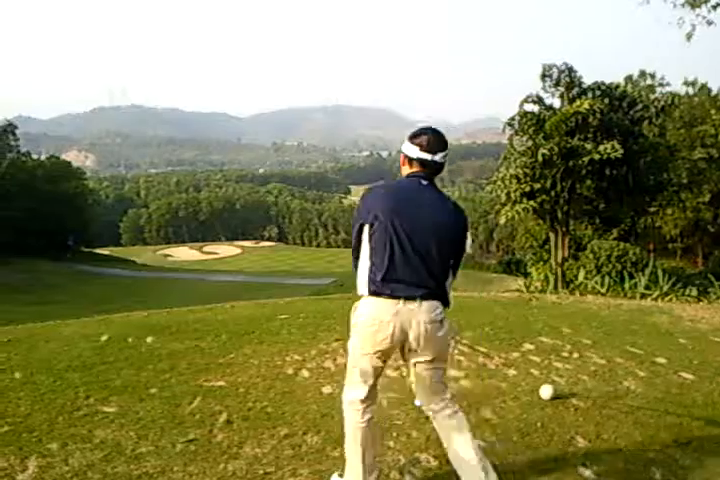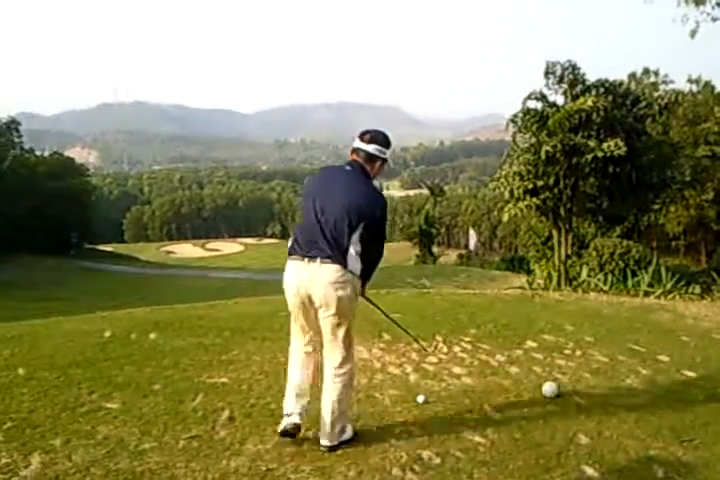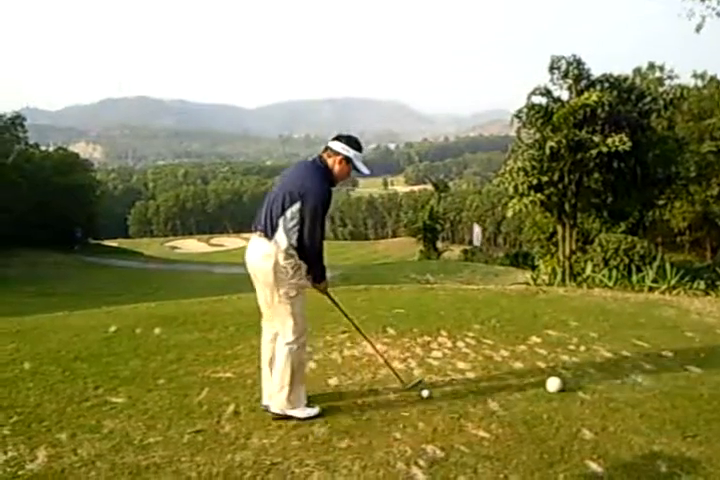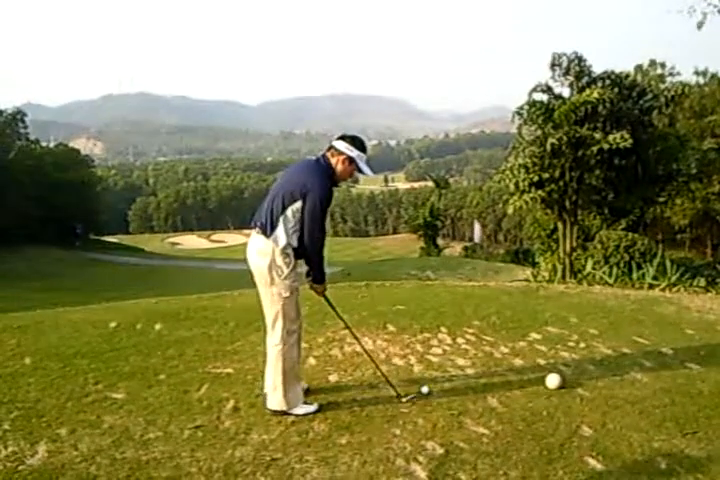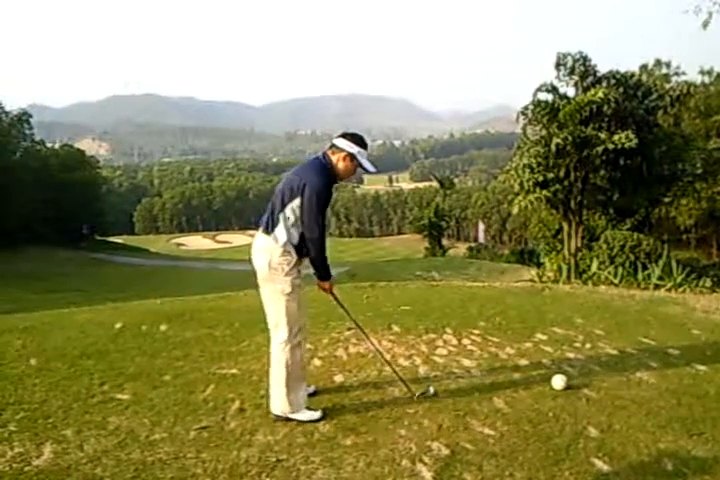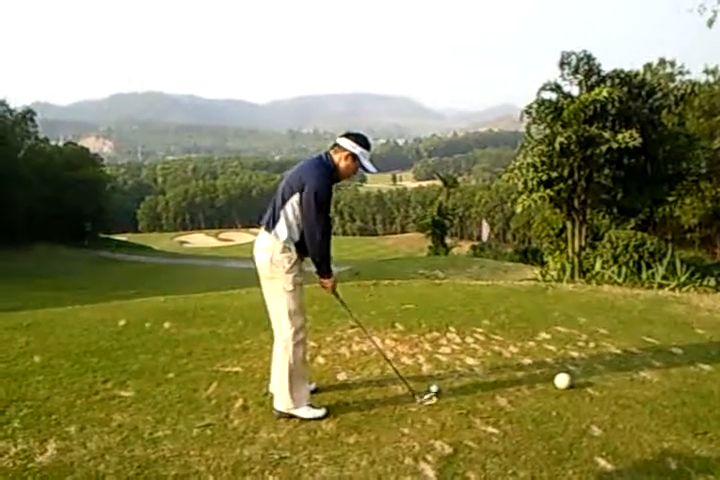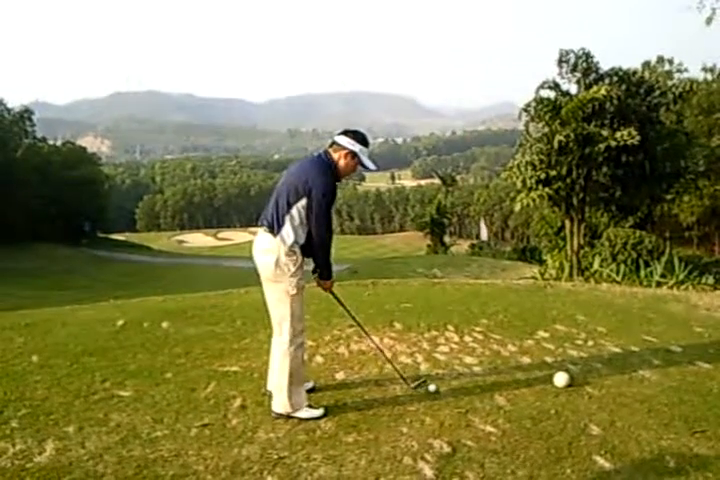
dt=0.7s
person 1, frame 1
left shoulder: (375, 198)
right shoulder: (454, 214)
left elbow: (360, 252)
right elbow: (449, 271)
left hip: (377, 311)
right hip: (428, 315)
left knee: (359, 399)
right knee: (441, 405)
person 1, frame 2
left shoulder: (318, 177)
right shoulder: (373, 199)
right elbow: (372, 251)
right wrist: (360, 282)
left hip: (296, 270)
right hip: (335, 277)
left knee: (302, 345)
right knee: (339, 358)
left ankle: (292, 415)
right ankle: (333, 432)
person 1, frame 3
left shoulder: (303, 169)
right shoulder: (318, 186)
right elbow: (312, 236)
left wrist: (309, 268)
right wrist: (319, 275)
left hip: (259, 249)
right hip: (276, 257)
left knee: (273, 327)
right knee: (292, 333)
left ankle: (272, 394)
right ankle: (286, 402)
person 1, frame 4
left shoulder: (306, 168)
right shoulder: (319, 183)
right elbow: (312, 236)
left wrist: (312, 270)
right wrist: (318, 277)
left hip: (264, 246)
right hip: (274, 254)
left knee: (288, 323)
right knee: (284, 329)
left ankle: (278, 384)
right ankle: (283, 400)
person 1, frame 5
left shoulder: (313, 171)
right shoulder: (317, 180)
left elbow: (312, 228)
right elbow: (312, 233)
left wrist: (322, 271)
right wrist: (324, 275)
left hip: (275, 250)
right hip: (277, 254)
left knee: (288, 326)
right knee: (288, 331)
left ankle: (288, 385)
right ankle: (286, 405)
person 1, frame 6
left shoulder: (318, 171)
right shoulder: (317, 177)
left elbow: (320, 224)
right elbow: (313, 230)
left wrist: (325, 267)
right wrist: (325, 273)
left hip: (284, 251)
right hip: (278, 253)
left knee: (293, 323)
right knee: (291, 328)
left ankle: (285, 383)
right ankle: (290, 401)
person 1, frame 7
left shoulder: (310, 166)
right shoulder: (322, 179)
right elbow: (320, 231)
left wrist: (320, 267)
right wrist: (325, 273)
left hip: (271, 245)
right hip: (280, 253)
left knee: (286, 324)
right knee: (290, 329)
left ankle: (282, 382)
right ankle: (287, 403)
